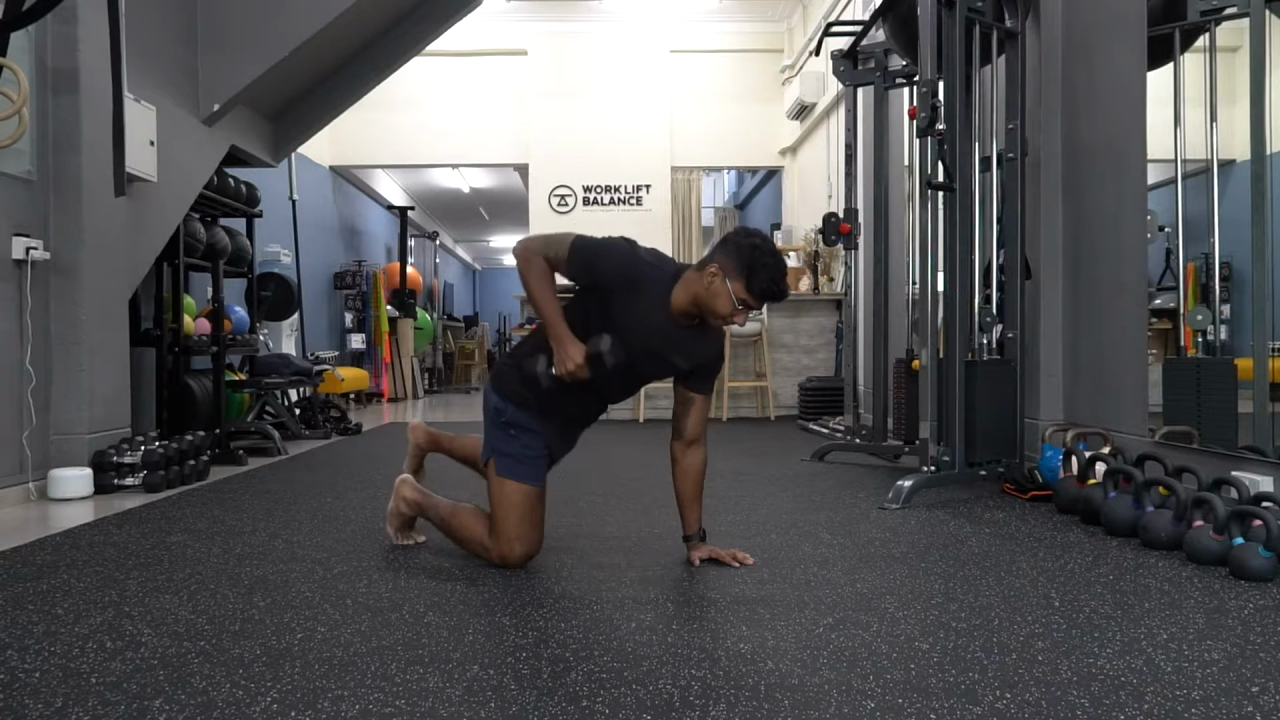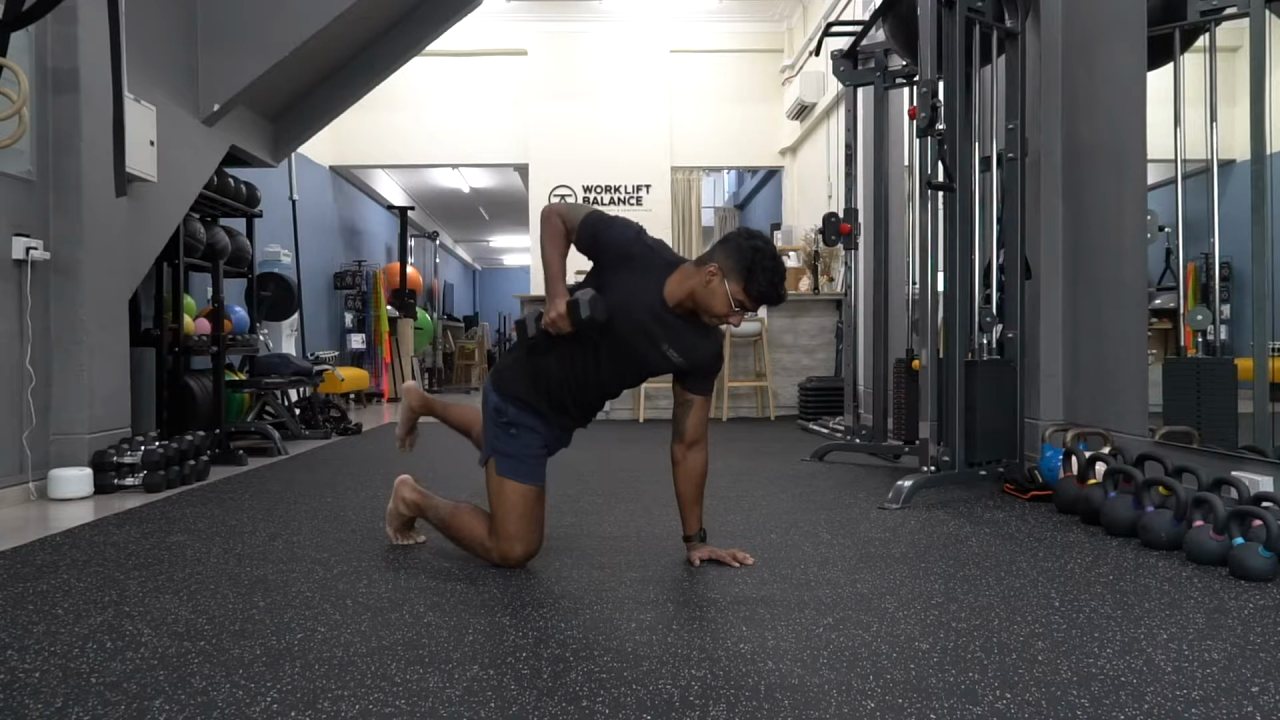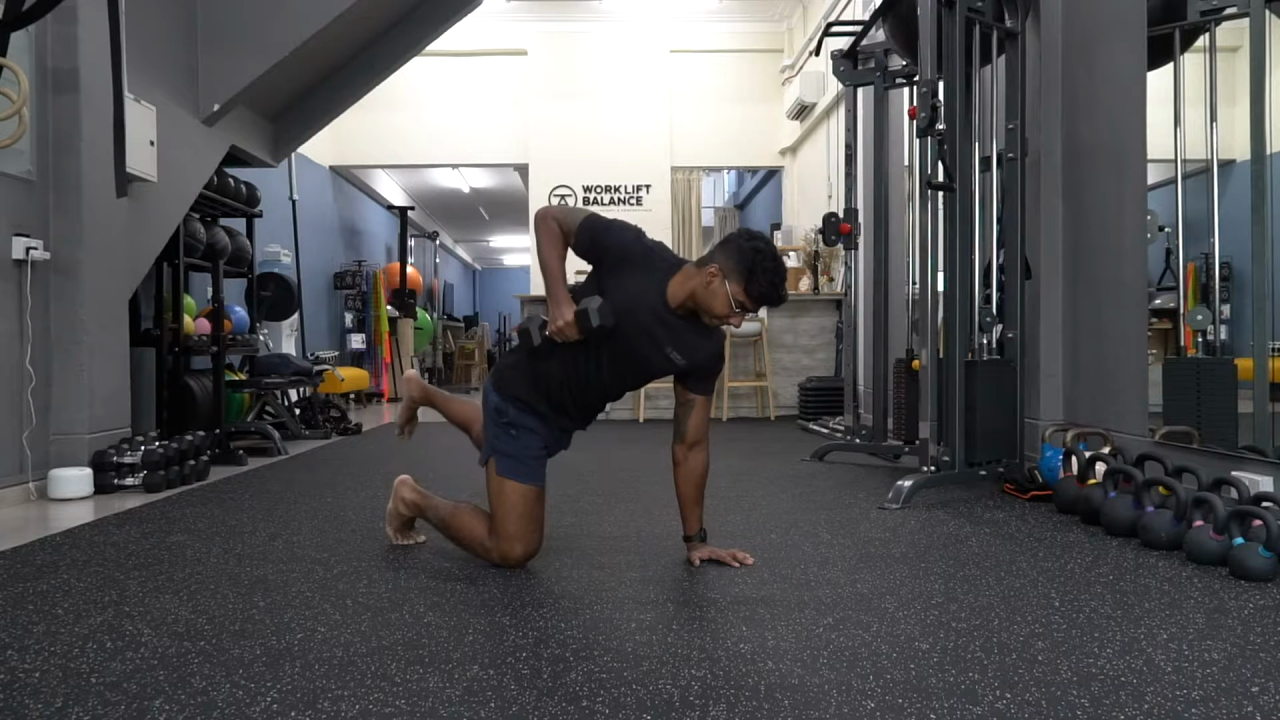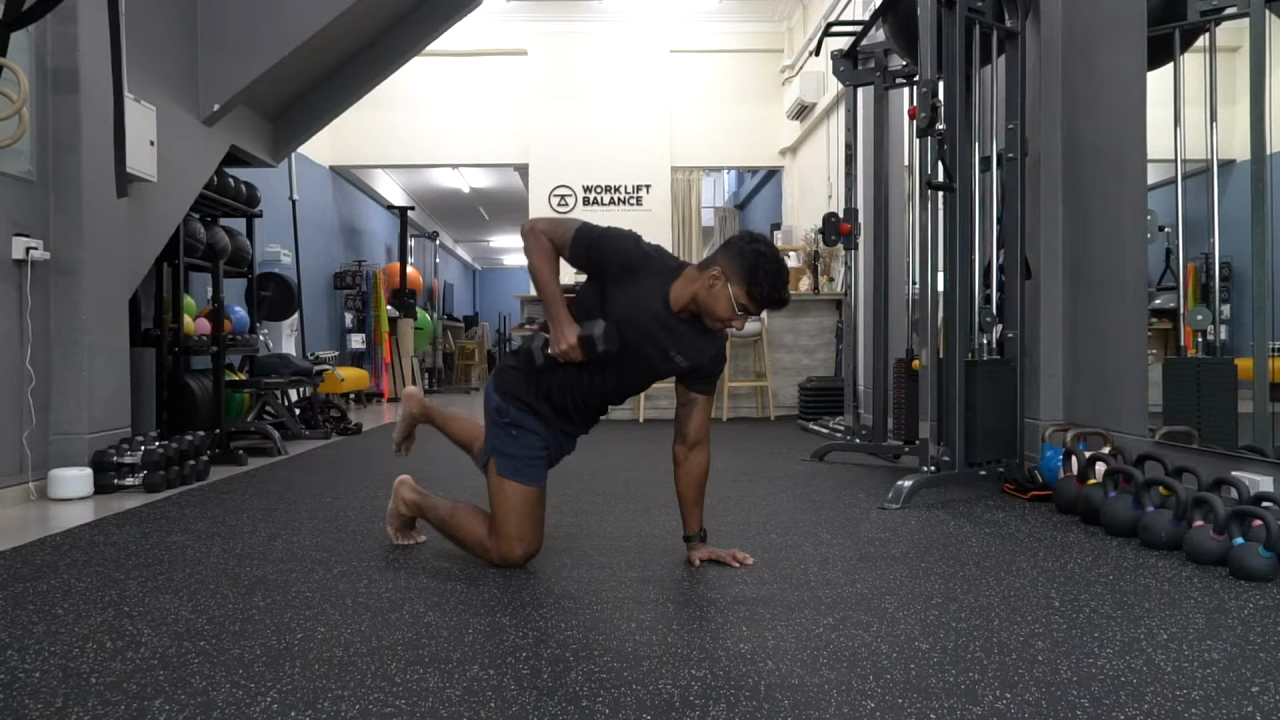
dt=0.3s
person 1, frame 1
left shoulder: (706, 348)
right shoulder: (631, 268)
left elbow: (688, 442)
right elbow: (529, 250)
left wrist: (695, 539)
right wrist: (562, 339)
left hip: (572, 416)
right hip: (523, 397)
left knee: (513, 471)
right knee: (513, 550)
left ankle: (427, 437)
right ankle: (414, 499)
person 1, frame 2
left shoulder: (704, 348)
right shoulder: (631, 251)
left elbow: (689, 443)
right elbow: (555, 215)
left wrist: (695, 539)
right wrist: (556, 294)
left hip: (568, 413)
right hip: (521, 394)
left knee: (504, 451)
right knee: (513, 549)
left ankle: (422, 402)
right ankle: (414, 499)
person 1, frame 3
left shoulder: (705, 348)
right shoulder: (632, 253)
left elbow: (690, 444)
right elbow: (549, 218)
left wrist: (695, 539)
right wrist: (559, 301)
left hip: (570, 414)
right hip: (523, 394)
left knee: (503, 449)
right knee: (512, 550)
left ankle: (423, 392)
right ankle: (413, 499)
person 1, frame 4
left shoulder: (708, 348)
right shoulder: (631, 260)
left elbow: (690, 445)
right elbow: (537, 232)
left wrist: (695, 539)
right wrist: (560, 320)
left hip: (572, 418)
right hip: (525, 398)
left knee: (502, 463)
right knee: (512, 549)
left ankle: (421, 409)
right ankle: (412, 498)
